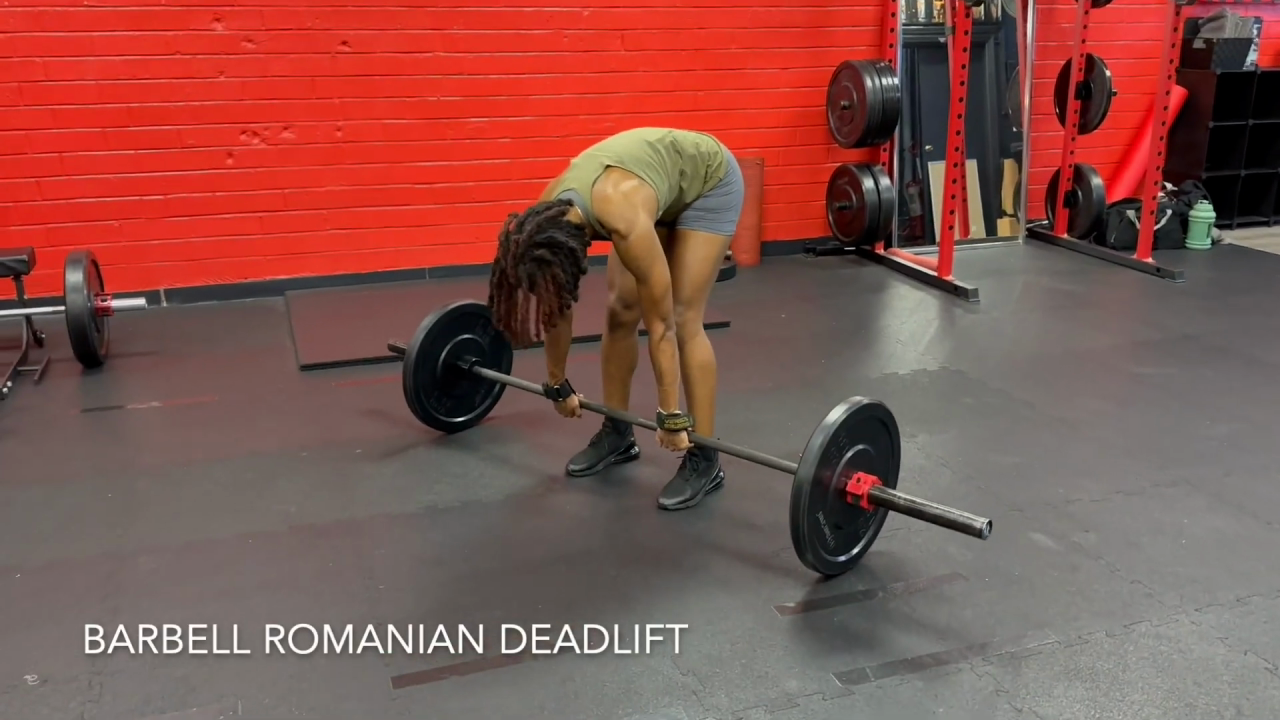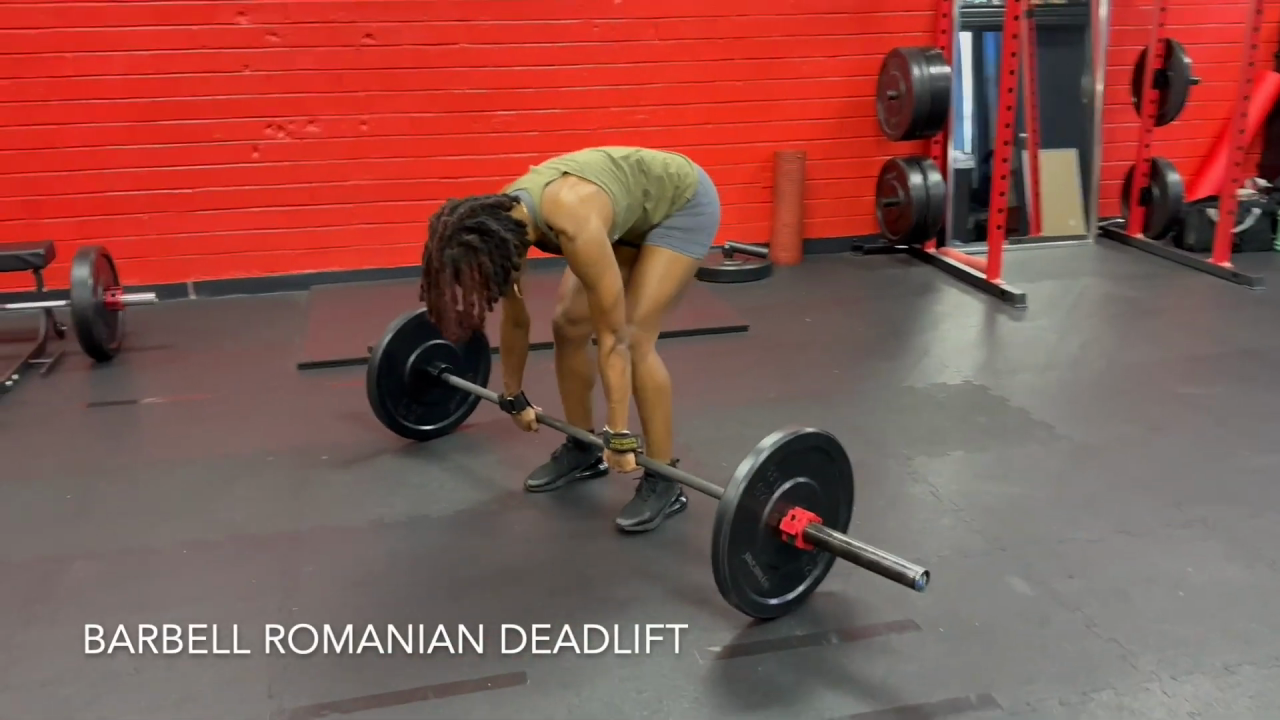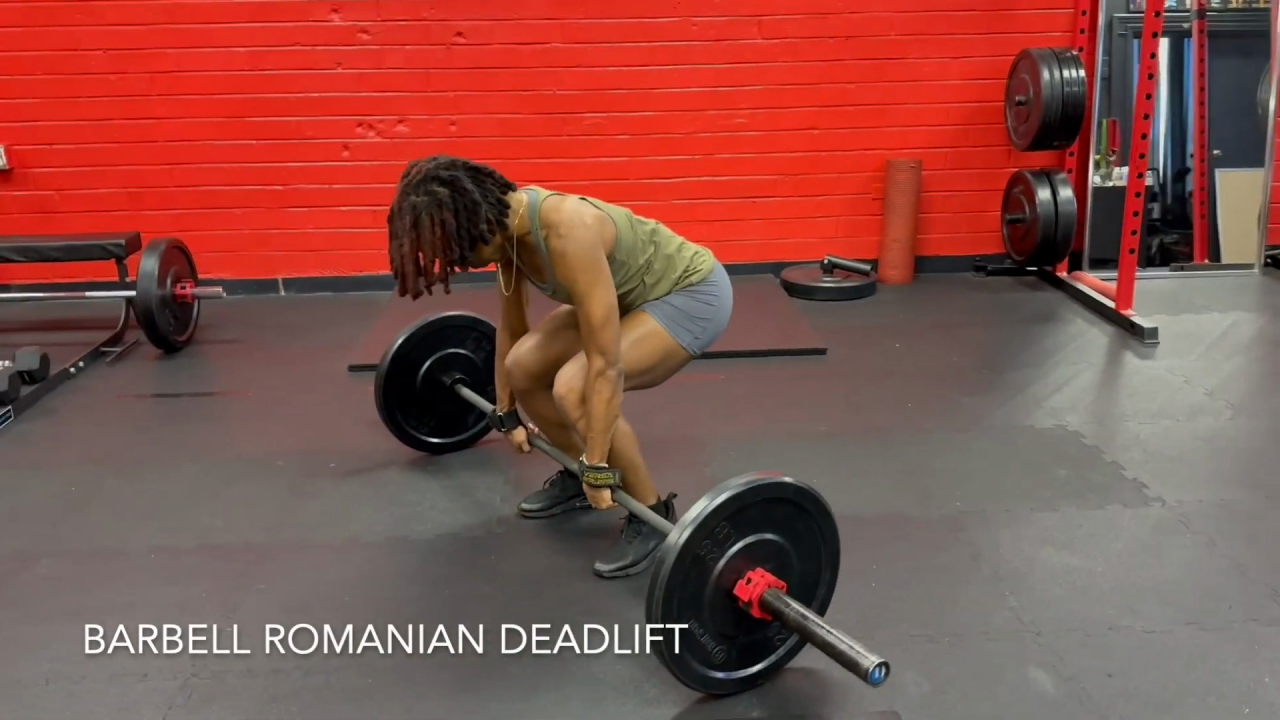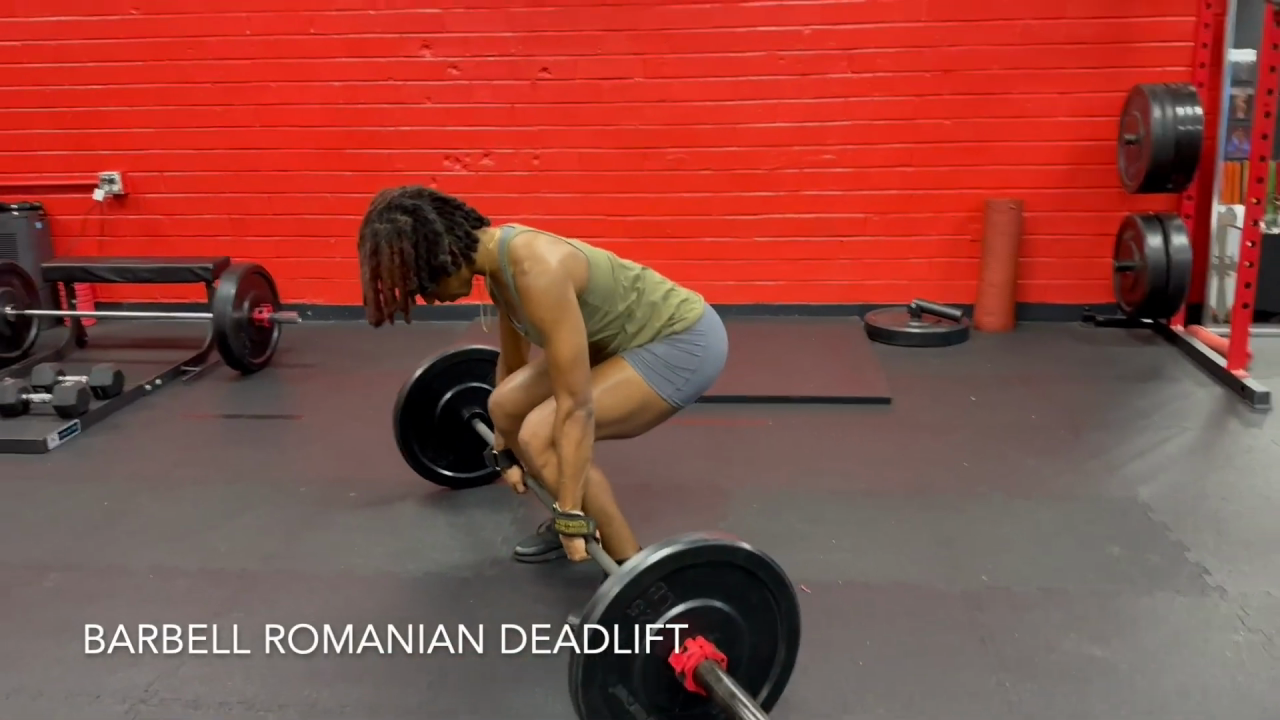
dt=1s
person 1, frame 1
left shoulder: (622, 217)
right shoulder: (548, 219)
left elbow: (661, 324)
right elbow: (557, 309)
left wrist: (671, 416)
right wrist: (557, 385)
left hip: (710, 181)
right hip: (664, 182)
left knee: (682, 318)
right knee: (620, 311)
left ankle: (704, 460)
right ankle: (617, 434)
person 1, frame 2
left shoulder: (572, 223)
right shoulder: (502, 219)
left elbow: (614, 336)
right elbow: (515, 320)
left wrist: (619, 436)
right wrist: (514, 398)
left hip: (686, 204)
right hip: (635, 214)
left knee: (634, 337)
right knee: (568, 323)
left ankle: (664, 481)
right ankle: (582, 450)
person 1, frame 3
left shoulder: (567, 234)
right shoulder: (508, 223)
left elbow: (605, 363)
right elbow: (511, 326)
left wrist: (599, 469)
right wrist: (507, 413)
left hip: (693, 291)
right hip: (633, 292)
left knee: (573, 390)
right knee: (521, 368)
left ankle: (655, 517)
right ankle: (576, 477)
person 1, frame 4
left shoulder: (536, 271)
right shoulder: (496, 256)
left elbow: (576, 405)
right elbow: (511, 360)
left wrist: (571, 516)
right wrist: (505, 452)
left hip: (685, 340)
left knee: (542, 437)
right knee: (505, 406)
right ankle: (581, 519)
